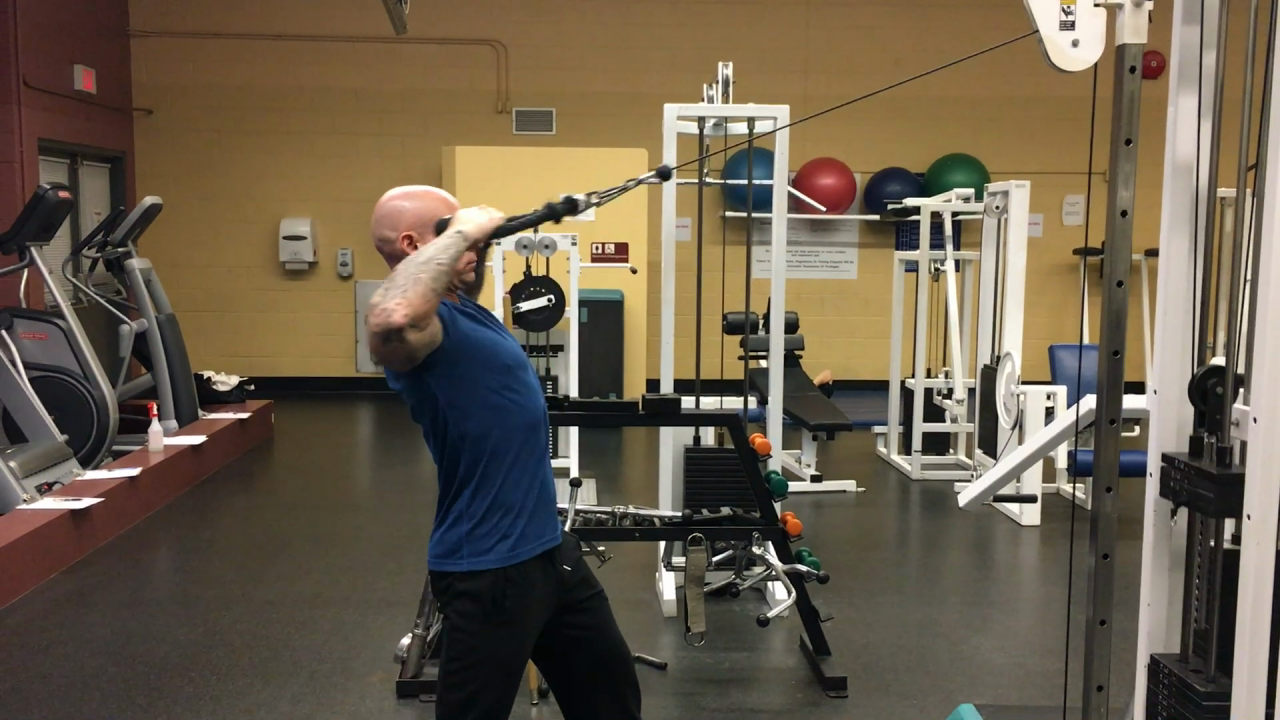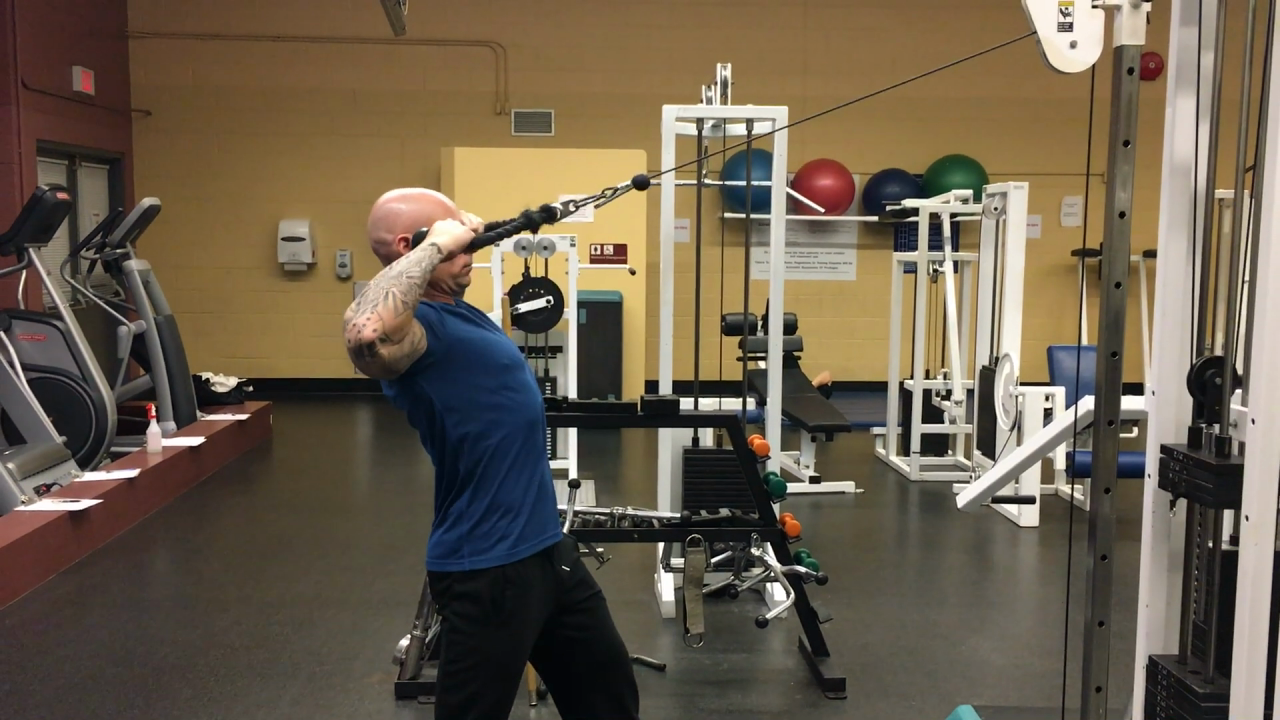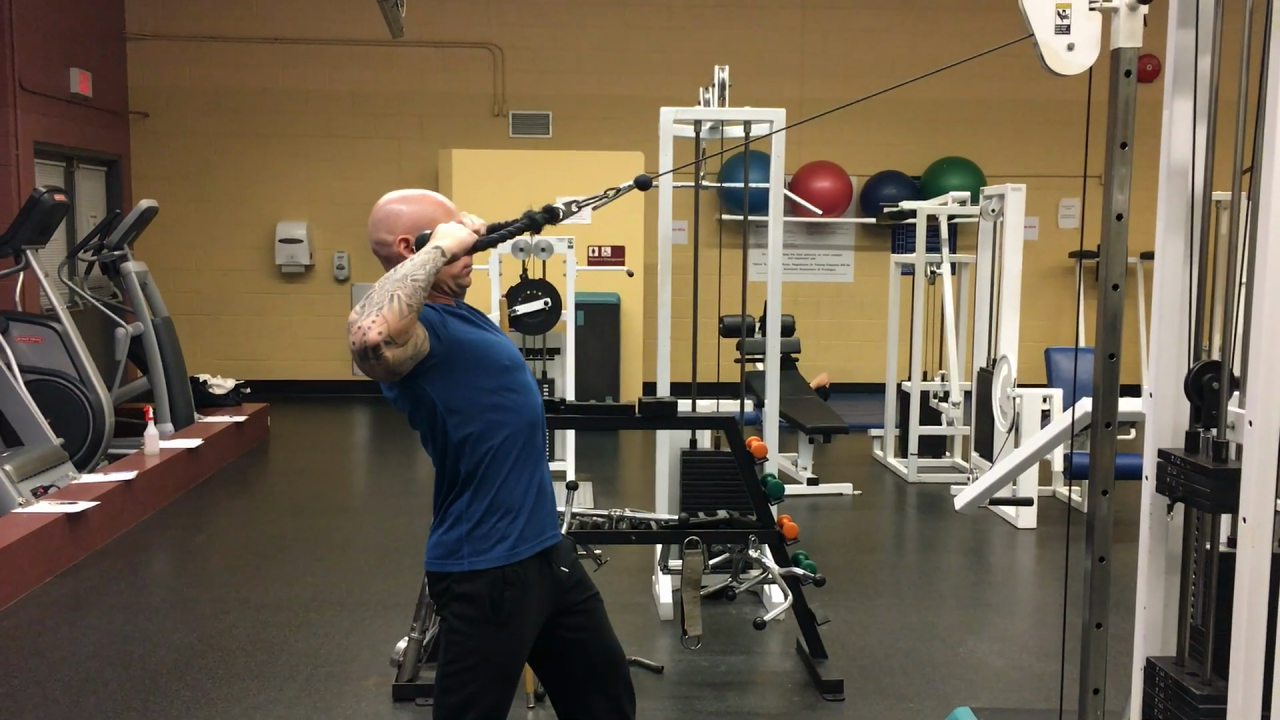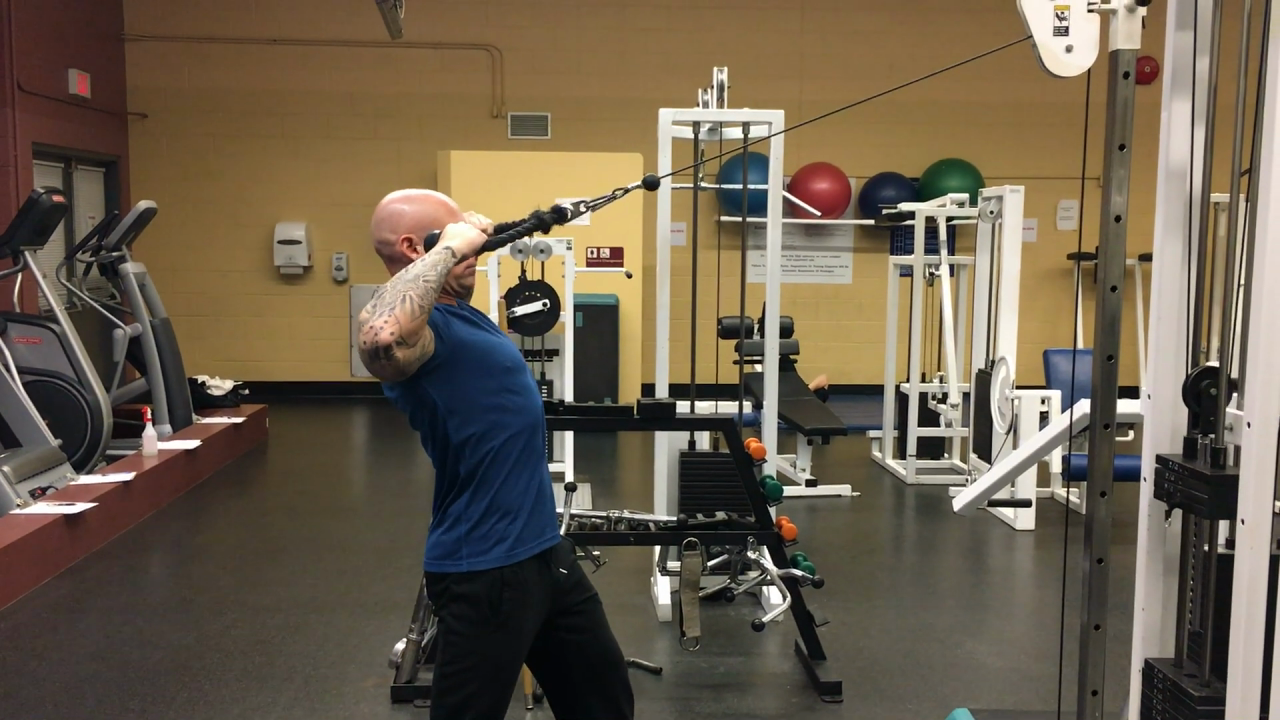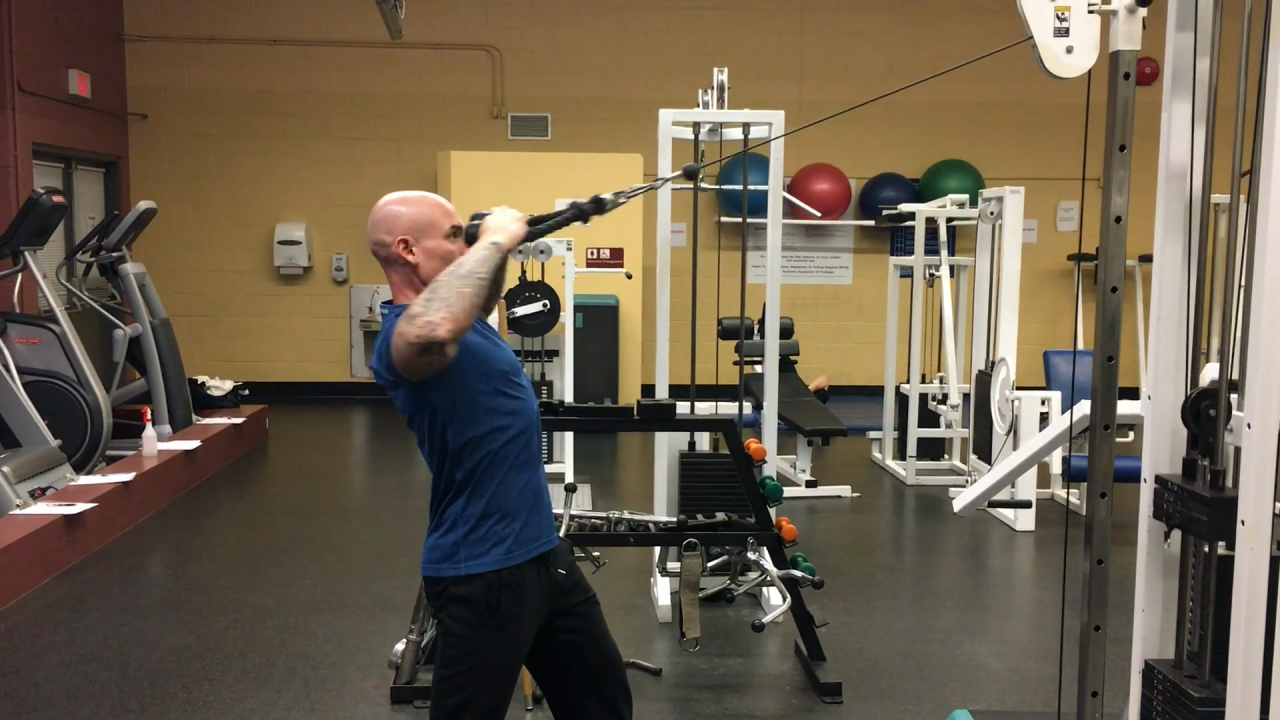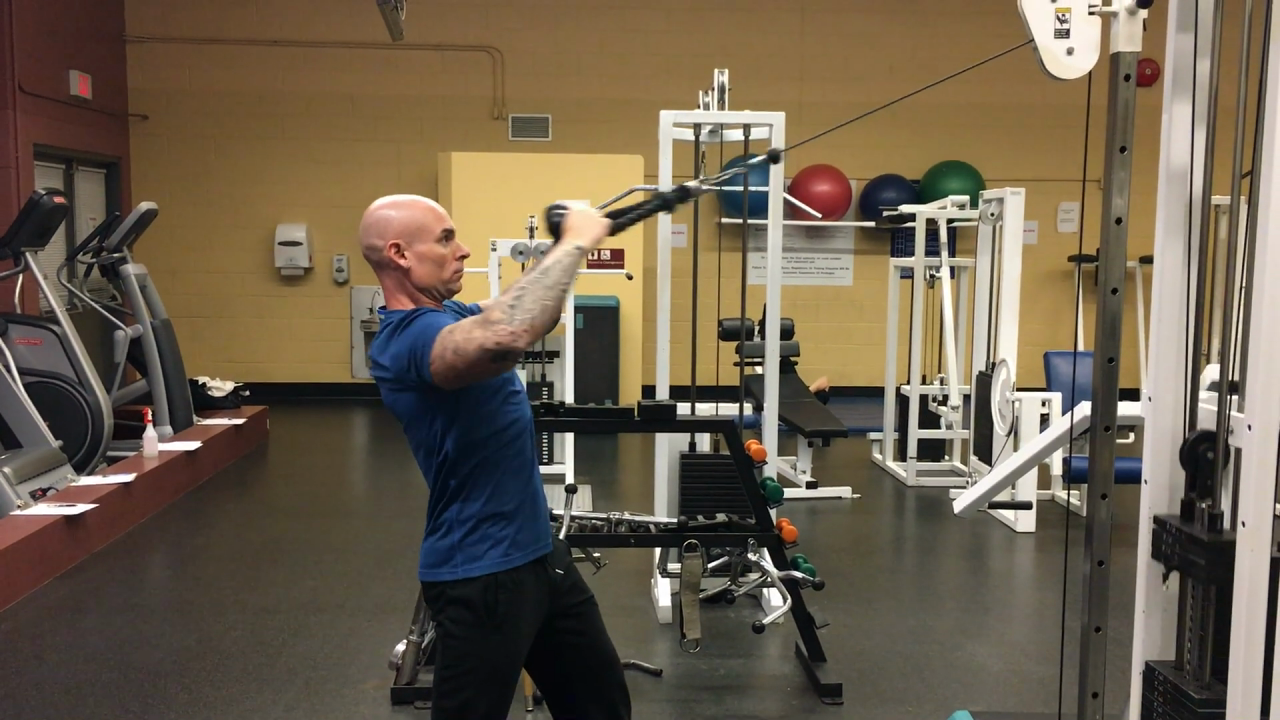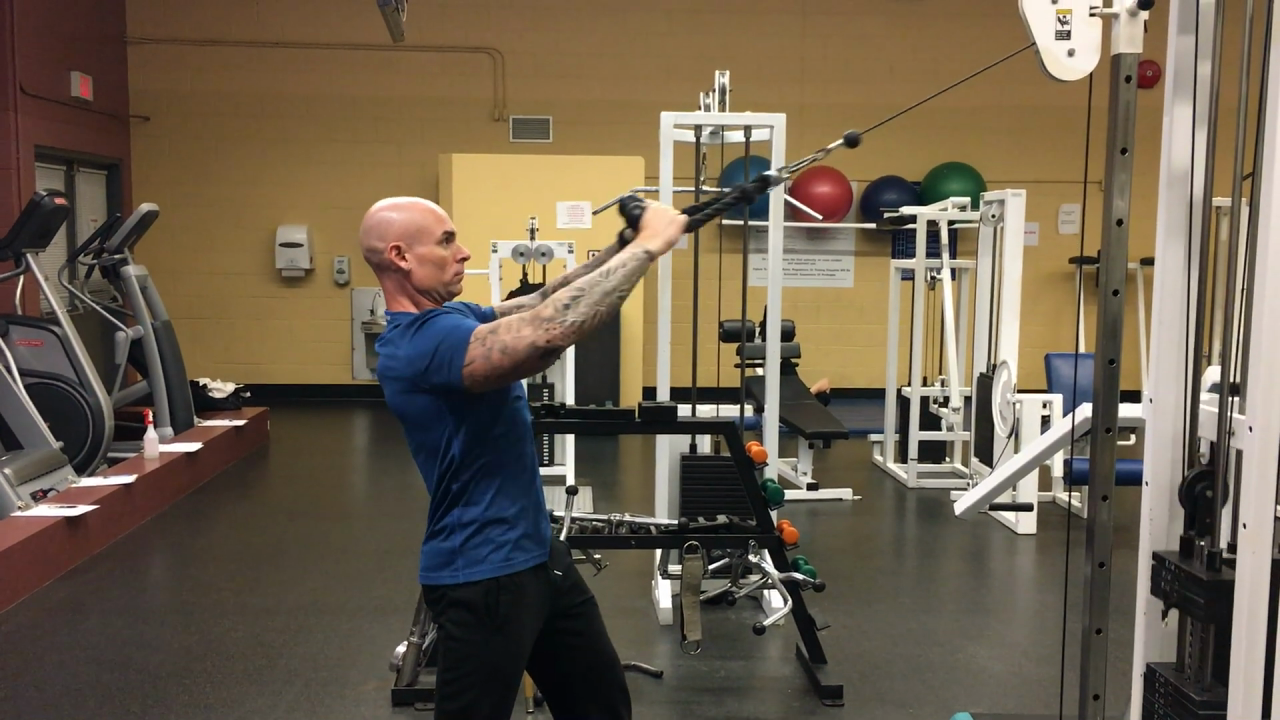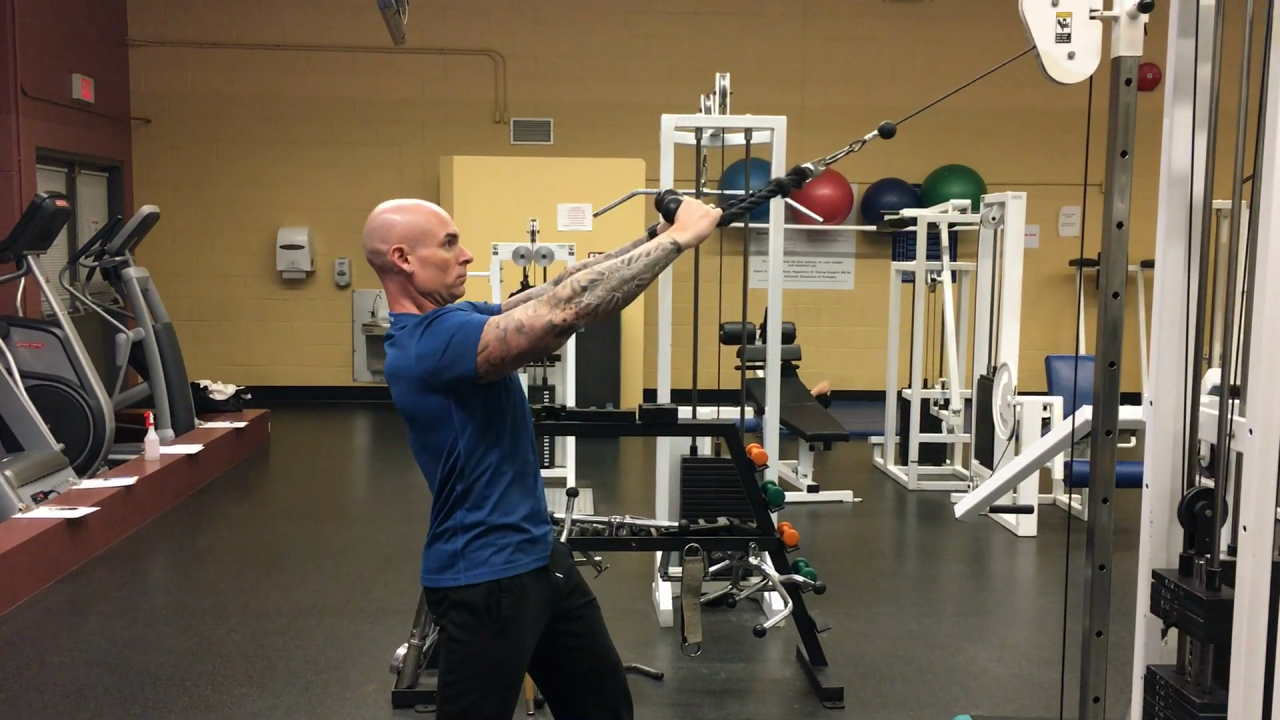
dt=0.2s
person 1, frame 1
left shoulder: (454, 311)
right shoulder: (422, 326)
right elbow: (390, 316)
left wrist: (477, 237)
right wrist: (457, 233)
left hip: (547, 546)
right hip: (489, 567)
person 1, frame 2
left shoulder: (449, 312)
right shoulder: (412, 329)
right elbow: (365, 332)
left wrist: (463, 237)
right wrist: (437, 244)
left hip: (546, 546)
right hip: (488, 566)
person 1, frame 3
left shoulder: (449, 314)
right shoulder: (413, 329)
right elbow: (369, 335)
left wrist: (465, 239)
right wrist: (441, 248)
left hip: (544, 547)
right hip: (487, 567)
person 1, frame 4
left shoulder: (444, 313)
right shoulder: (410, 330)
right elbow: (380, 335)
left wrist: (470, 245)
right wrist: (453, 247)
left hip: (542, 548)
right hip: (485, 568)
person 1, frame 5
left shoulder: (437, 316)
right shoulder: (409, 334)
left elbow: (476, 304)
right elbow: (436, 331)
left wrist: (497, 241)
right wrist: (493, 242)
left hip: (539, 548)
right hip: (483, 570)
person 1, frame 6
left shoulder: (443, 316)
right shoulder: (409, 340)
left elbow: (500, 313)
right elbow: (507, 336)
left wrist: (571, 244)
right wrist: (575, 245)
left hip: (536, 550)
right hip: (481, 573)
person 1, frame 7
left shoulder: (448, 319)
right shoulder: (421, 345)
left elbow: (536, 305)
right elbow: (549, 331)
left wrist: (623, 245)
right wrist: (648, 246)
left hip: (536, 553)
right hip: (482, 576)
person 1, frame 8
left shoulder: (445, 322)
right shoulder: (431, 344)
left elbow: (546, 298)
right elbow: (565, 310)
left wrist: (655, 237)
right wrist: (677, 239)
left hip: (537, 554)
right hip: (485, 578)
